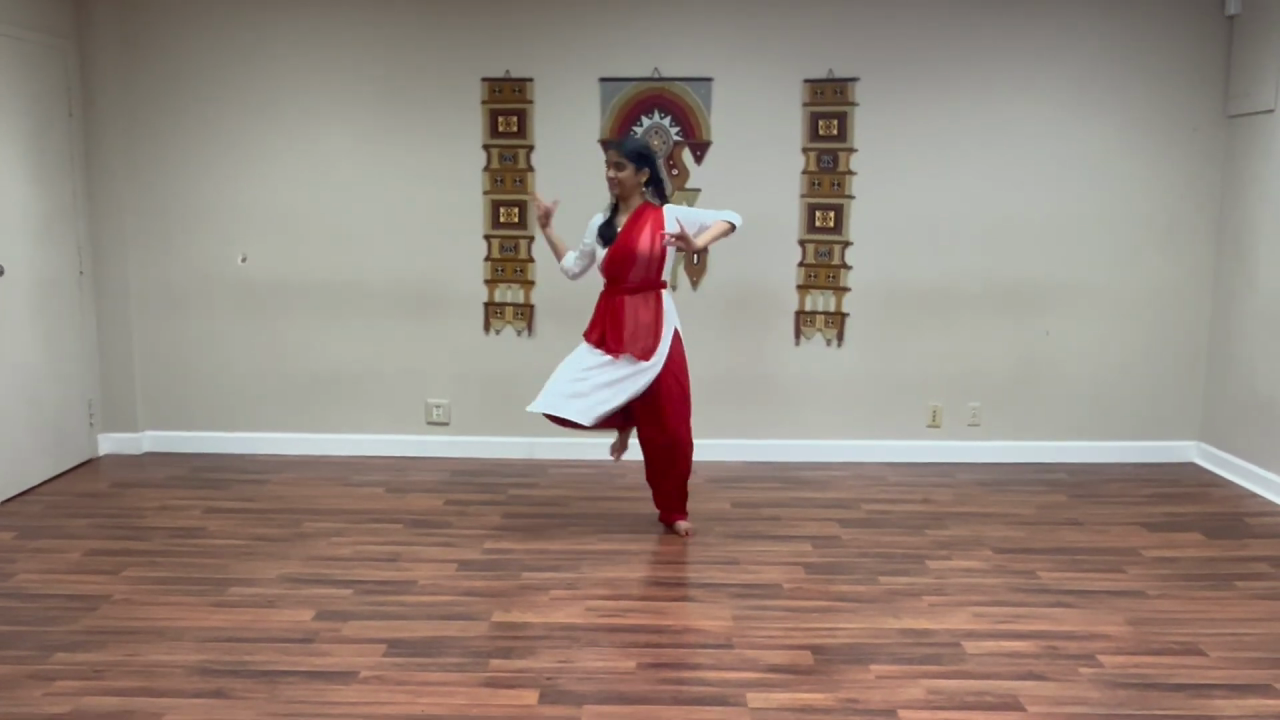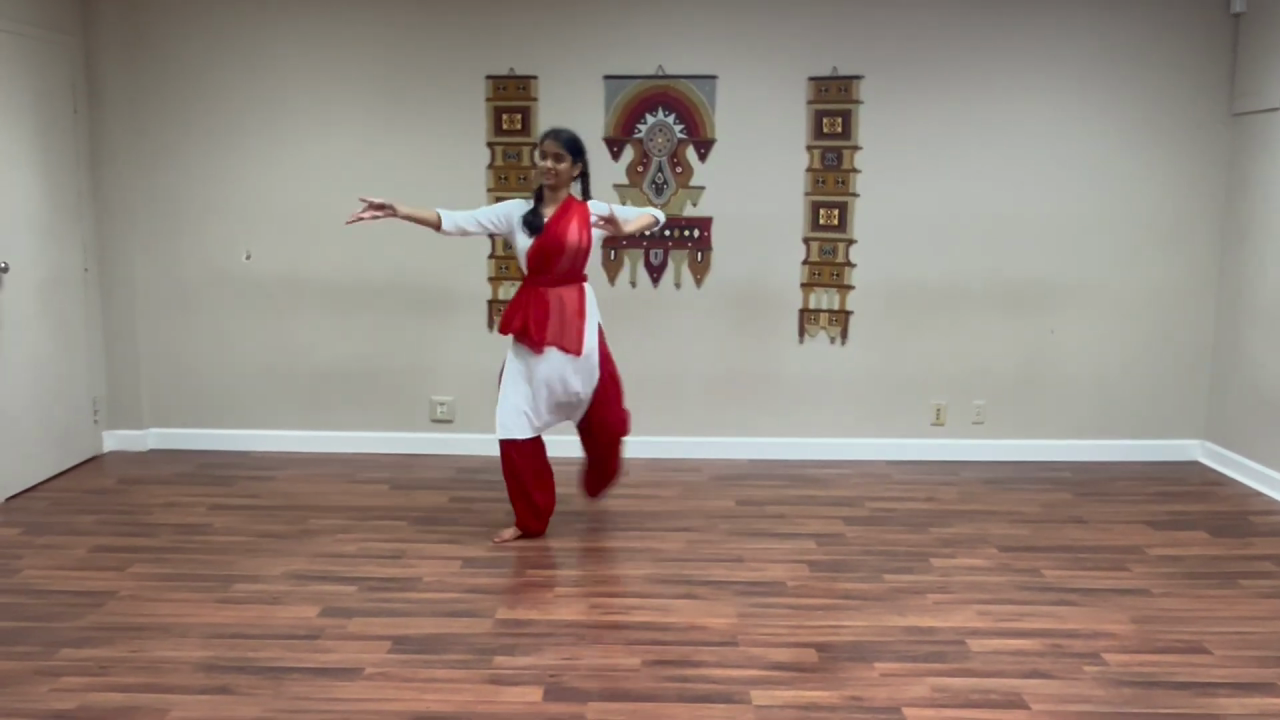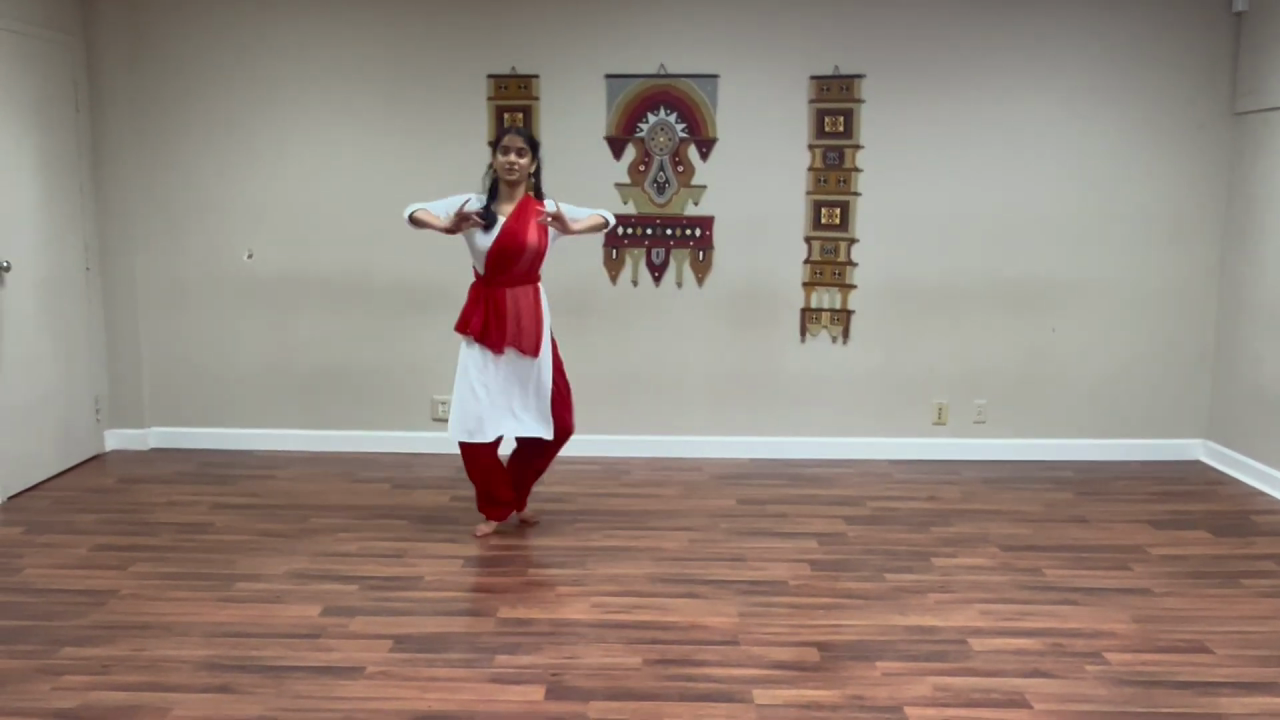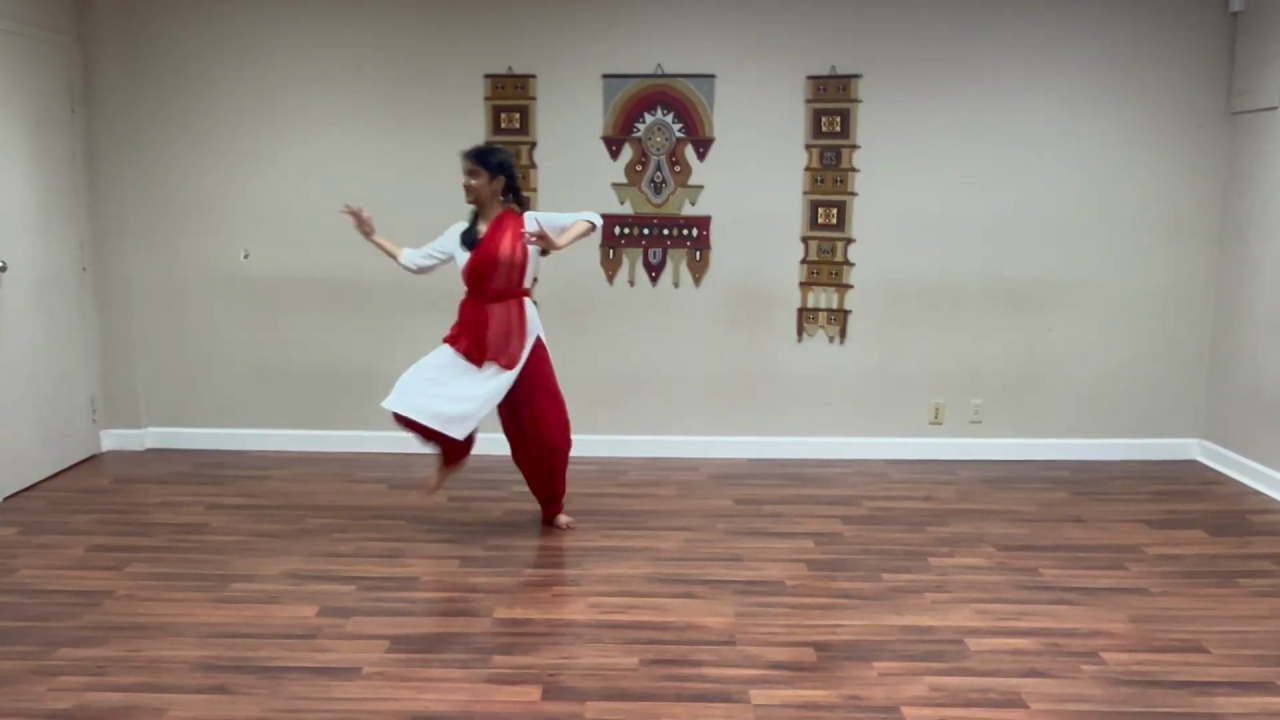
dt=0.5s
person 1, frame 1
left shoulder: (669, 217)
right shoulder: (602, 224)
left elbow: (730, 219)
right elbow: (572, 268)
left wrist: (699, 243)
right wrist: (547, 227)
left hip: (655, 328)
right hip: (608, 328)
left knee: (669, 430)
right knee: (560, 402)
left ankle: (674, 511)
right ankle: (617, 420)
person 1, frame 2
left shoulder: (594, 212)
right shoulder: (516, 212)
left elbow: (654, 215)
right elbow: (452, 221)
left wrist: (626, 231)
right wrist: (395, 211)
left hip: (577, 322)
right hip: (531, 325)
left knee: (603, 418)
right knee: (516, 422)
left ankle: (596, 483)
right ankle: (530, 518)
person 1, frame 3
left shoulder: (547, 212)
right shoulder: (473, 207)
left elbow: (607, 218)
right elbow: (414, 214)
left wrist: (573, 227)
right wrist: (447, 226)
left hip: (531, 321)
right hip: (484, 323)
left knee: (554, 423)
right knee: (474, 426)
left ankle: (514, 494)
right ankle: (497, 507)
person 1, frame 4
left shoulder: (529, 222)
right shoulder: (460, 233)
left elbow: (591, 218)
right elbow: (415, 261)
left wrist: (558, 245)
right wrist: (372, 234)
left hip: (517, 336)
right hip: (470, 335)
left knee: (547, 434)
right knee: (410, 401)
left ankle: (552, 508)
right ankle: (453, 450)
